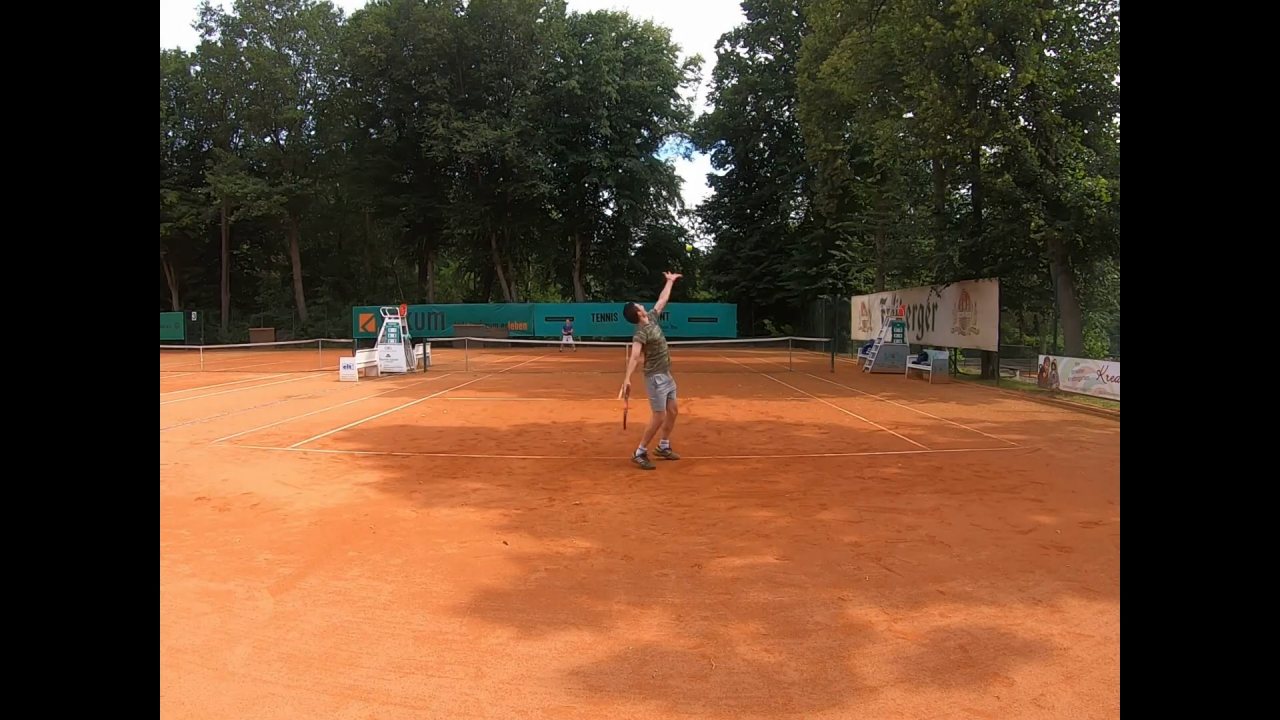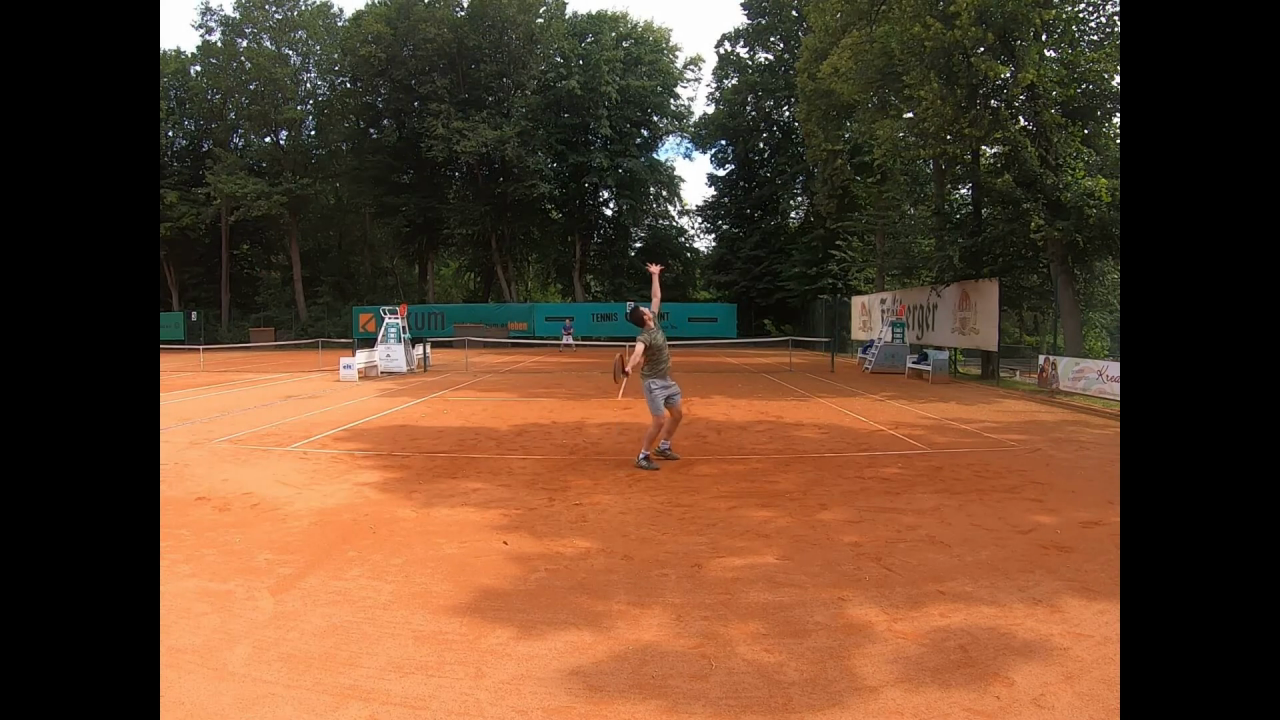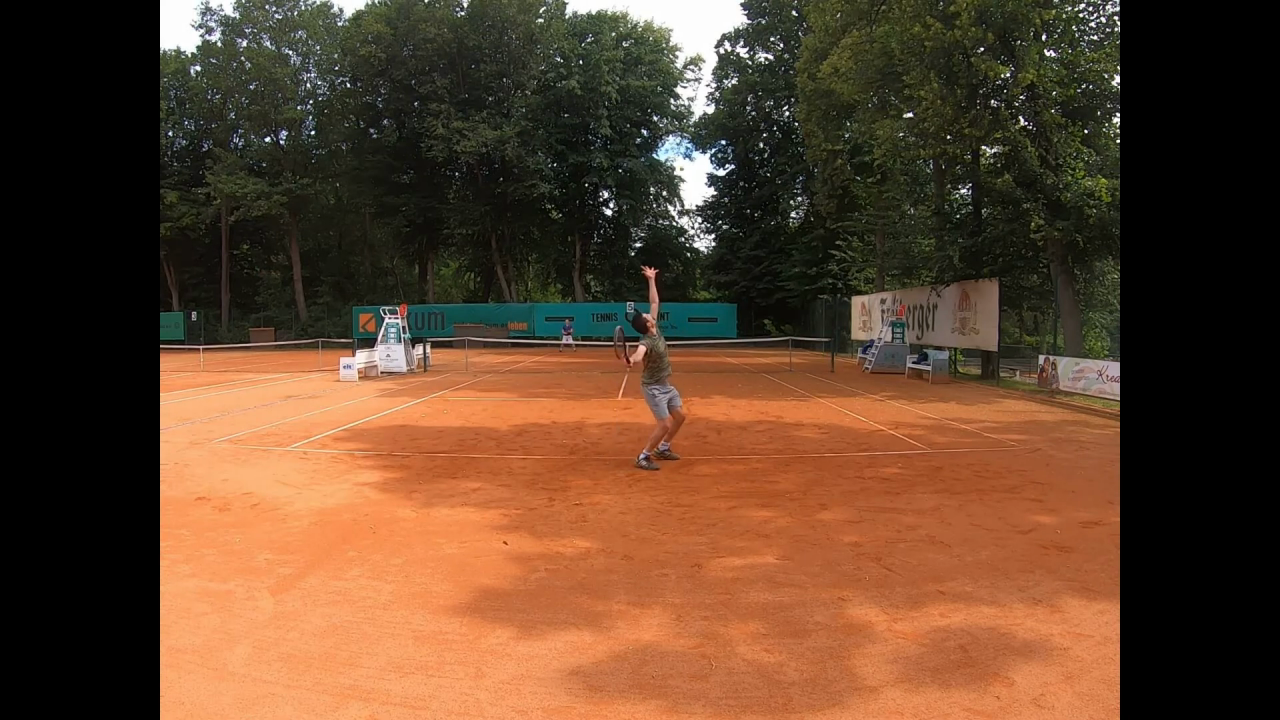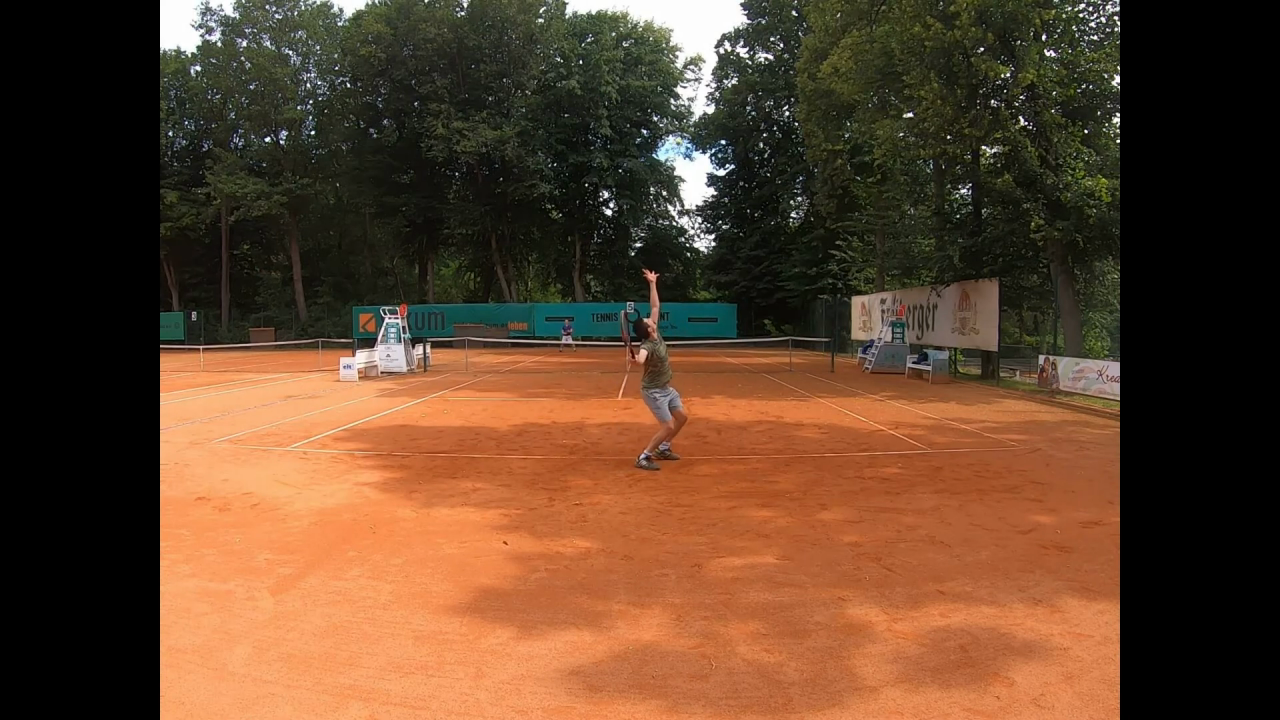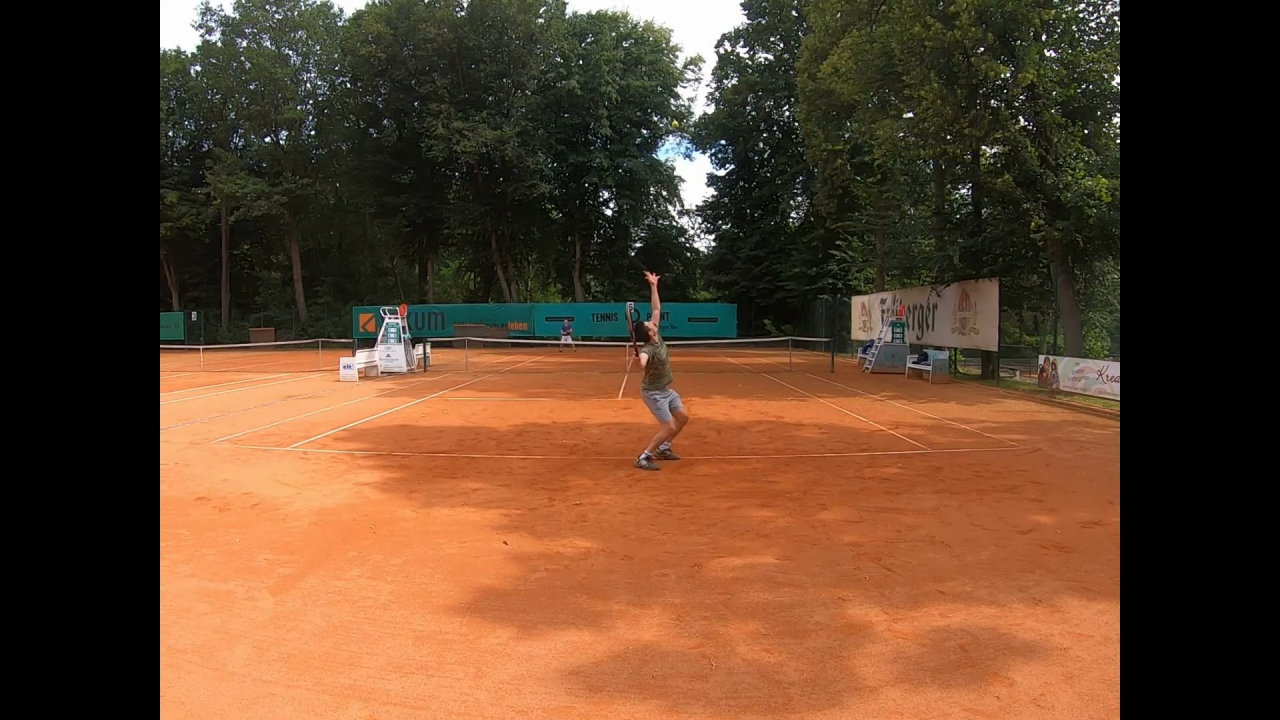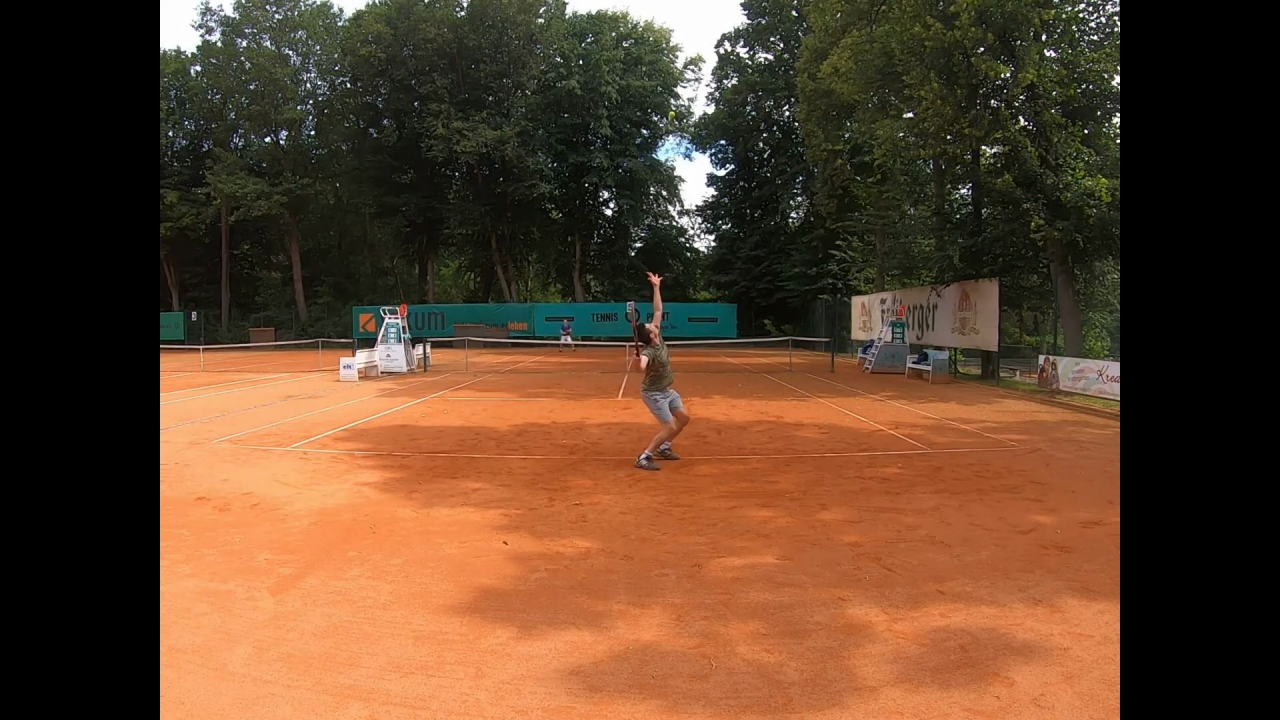
dt=0.1s
person 1, frame 1
left shoulder: (651, 320)
right shoulder: (640, 334)
left elbow: (663, 300)
right elbow: (633, 357)
left wrist: (670, 281)
right wrist: (627, 380)
left hip: (665, 376)
right hip: (655, 378)
left knee: (673, 412)
right knee: (659, 417)
left ankle: (663, 448)
right ankle: (639, 454)
person 1, frame 2
left shoulder: (654, 325)
right shoulder: (644, 337)
left elbow: (656, 297)
right elbow: (637, 354)
left wrist: (655, 276)
right wrist: (629, 368)
left hip: (667, 381)
right hip: (654, 383)
left knee: (677, 415)
right knee: (659, 421)
left ankle: (663, 448)
right ankle: (643, 457)
person 1, frame 3
left shoulder: (655, 331)
right shoulder: (646, 342)
left elbow: (655, 303)
right elbow: (639, 354)
left wrist: (651, 280)
right wrist: (632, 360)
left hip: (666, 386)
right hip: (653, 388)
left knee: (680, 417)
right knee: (664, 425)
left ankle: (662, 449)
right ankle: (642, 457)
person 1, frame 4
left shoulder: (656, 335)
right shoulder: (647, 347)
left elbow: (655, 306)
right elbow: (640, 358)
left wrist: (653, 283)
right wrist: (637, 360)
left hip: (666, 389)
right hip: (654, 392)
left knee: (682, 417)
right knee: (668, 427)
left ankle: (663, 449)
right ankle: (644, 458)
person 1, frame 5
left shoulder: (656, 336)
right shoulder: (648, 349)
left elbow: (656, 309)
right elbow: (642, 362)
left wrist: (653, 286)
right wrist: (640, 361)
left hip: (666, 390)
right hip: (653, 393)
left knee: (683, 417)
right knee: (669, 427)
left ankle: (663, 449)
right ankle: (644, 457)
person 1, frame 6
left shoulder: (658, 338)
right shoulder: (649, 352)
left elbow: (658, 310)
right elbow: (641, 366)
left wrist: (656, 287)
right wrist: (640, 363)
left hip: (667, 391)
right hip: (653, 394)
left knee: (684, 418)
right knee: (670, 428)
left ankle: (663, 449)
right ankle: (644, 457)
